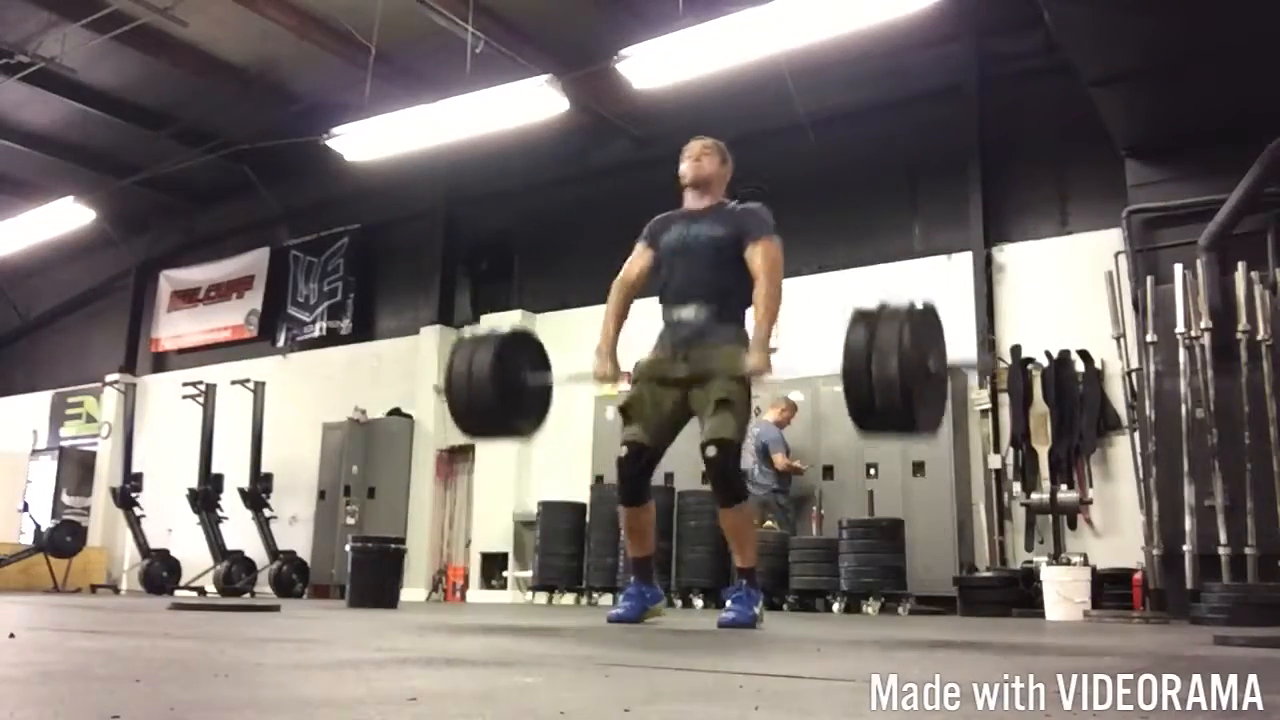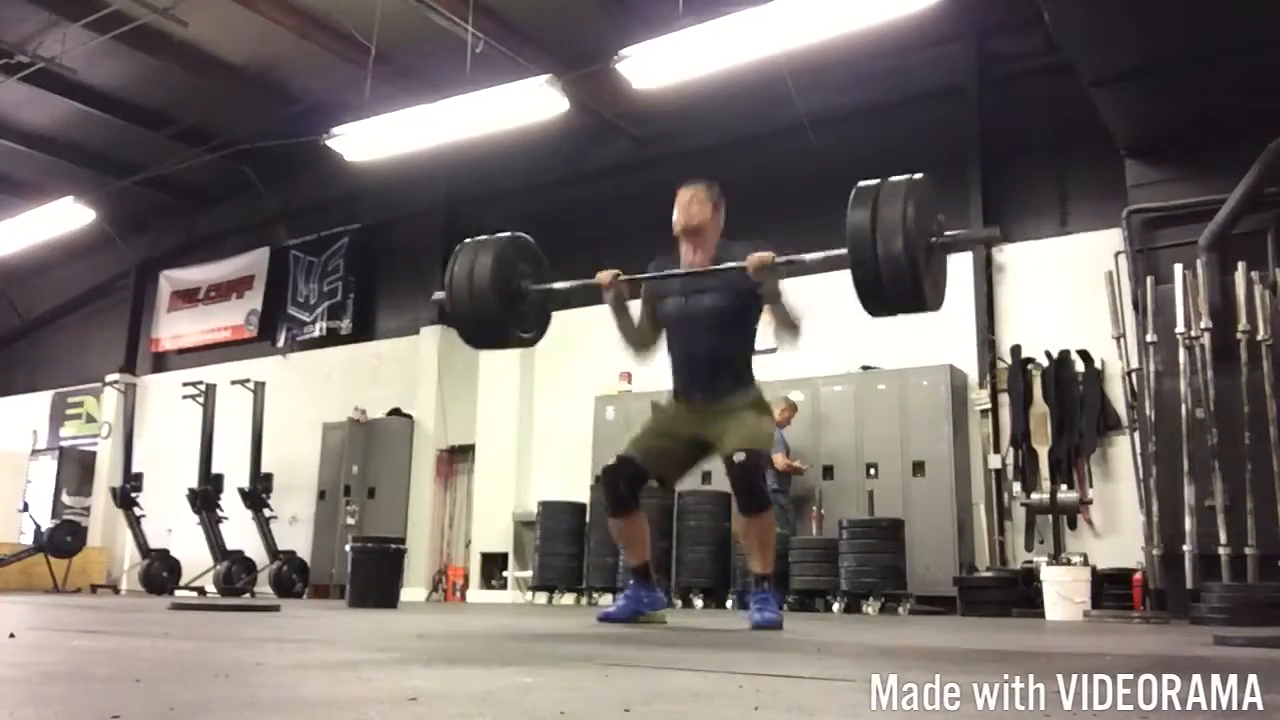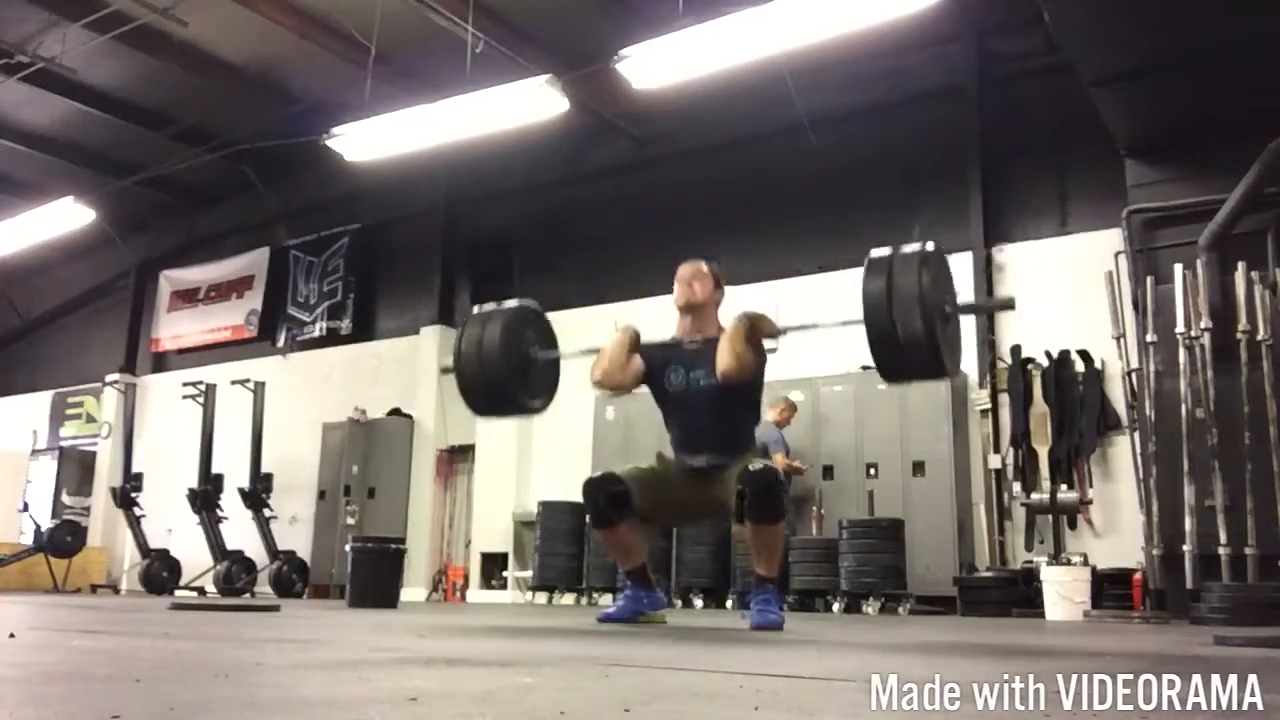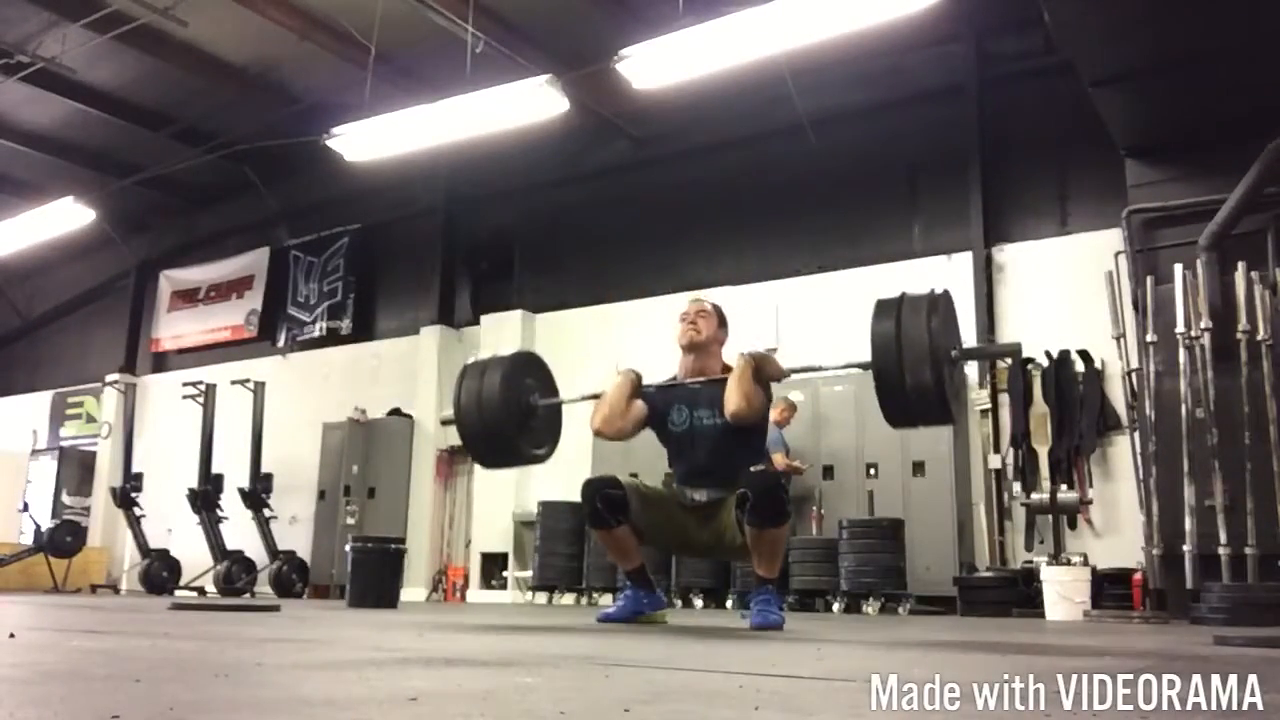
dt=0.3s
person 1, frame 1
left shoulder: (746, 216)
right shoulder: (662, 225)
left elbow: (769, 277)
right elbow: (625, 283)
left wrist: (759, 345)
right wrist: (605, 347)
left hip: (721, 355)
right hip: (666, 353)
left knee: (721, 465)
right knee: (631, 464)
left ankle: (747, 591)
right ankle: (644, 587)
person 1, frame 2
left shoulder: (740, 265)
right shoulder: (661, 281)
left elbow: (791, 331)
right elbow: (642, 344)
left wrist: (763, 277)
right wrist: (614, 297)
left hip: (736, 405)
right hip: (683, 407)
left knee: (746, 469)
right knee: (618, 475)
left ankle: (764, 592)
right ankle: (643, 590)
person 1, frame 3
left shoulder: (738, 344)
right shoulder: (658, 356)
left elbow: (728, 370)
right elbow: (605, 376)
left wrist: (741, 325)
right wrist: (626, 337)
left hip: (732, 474)
right hip: (682, 477)
left knee: (761, 480)
right knee: (600, 490)
left ankle: (765, 594)
right ankle: (643, 592)
person 1, frame 4
left shoulder: (745, 385)
right shoulder: (660, 396)
left elbow: (739, 410)
right elbow: (606, 426)
left wrist: (747, 364)
right wrist: (627, 380)
left hip: (737, 514)
right hip: (681, 513)
left knee: (763, 483)
right knee: (598, 492)
left ankle: (765, 594)
right ankle: (643, 593)
